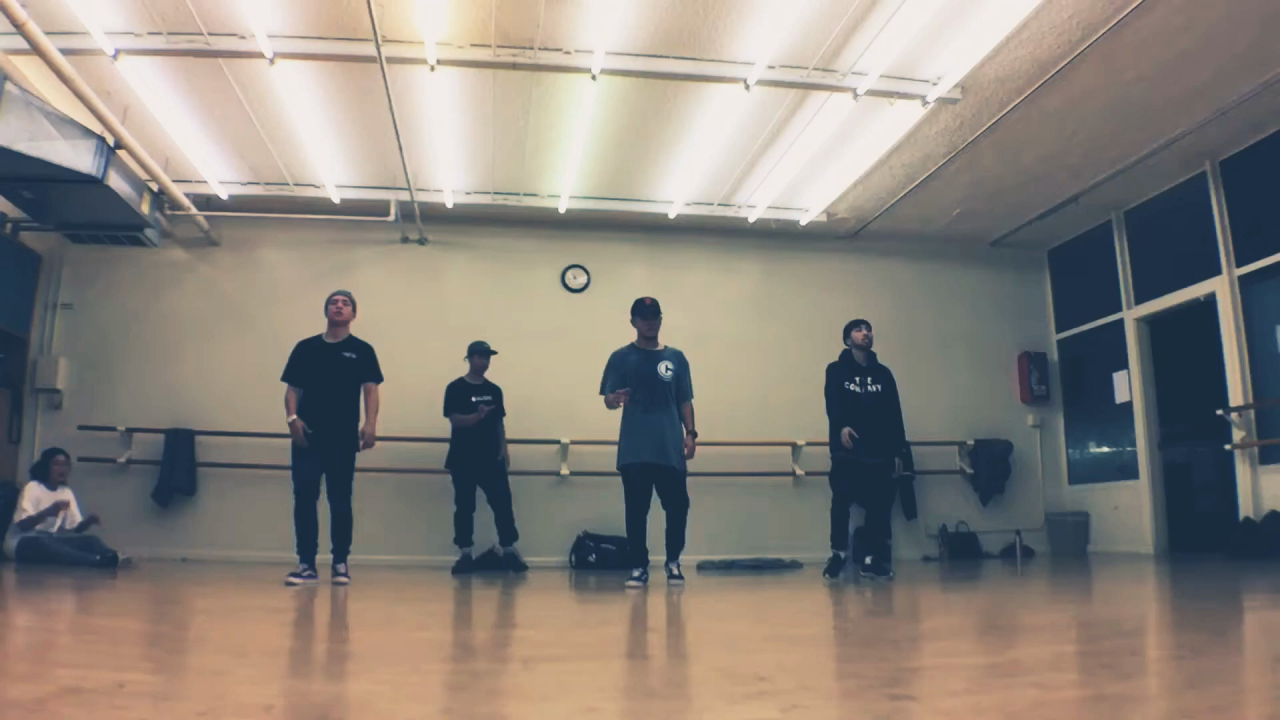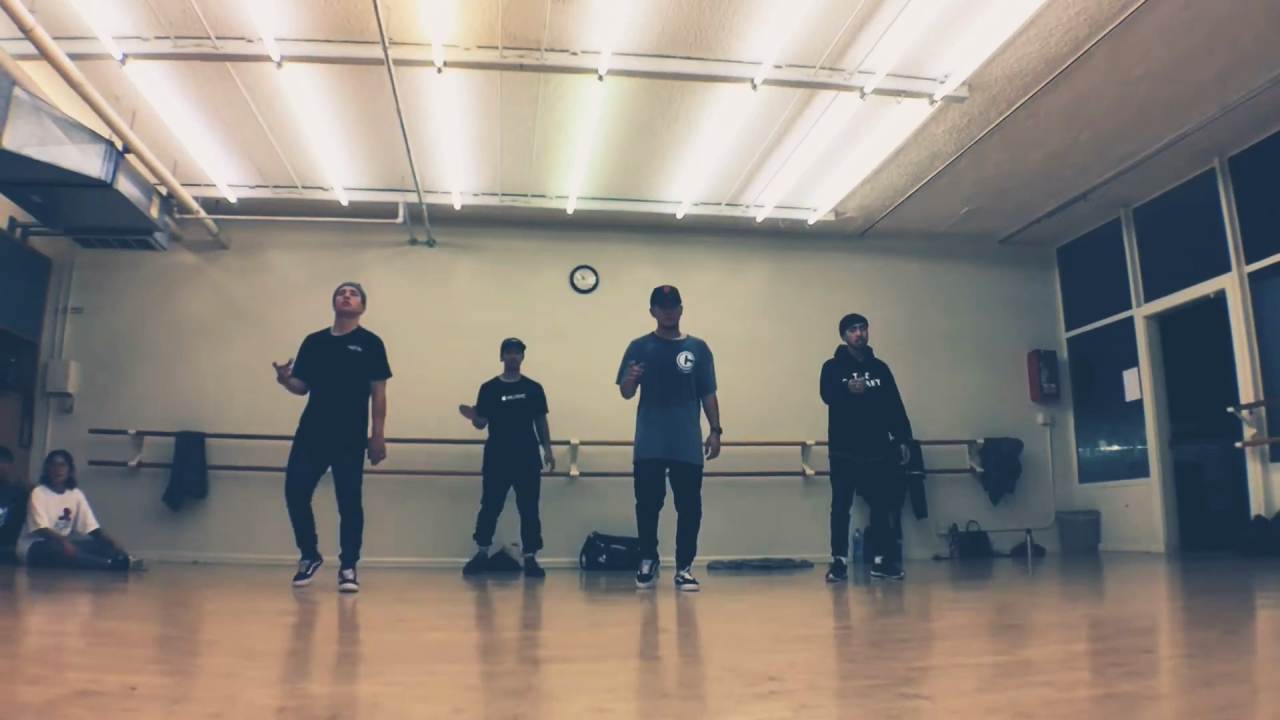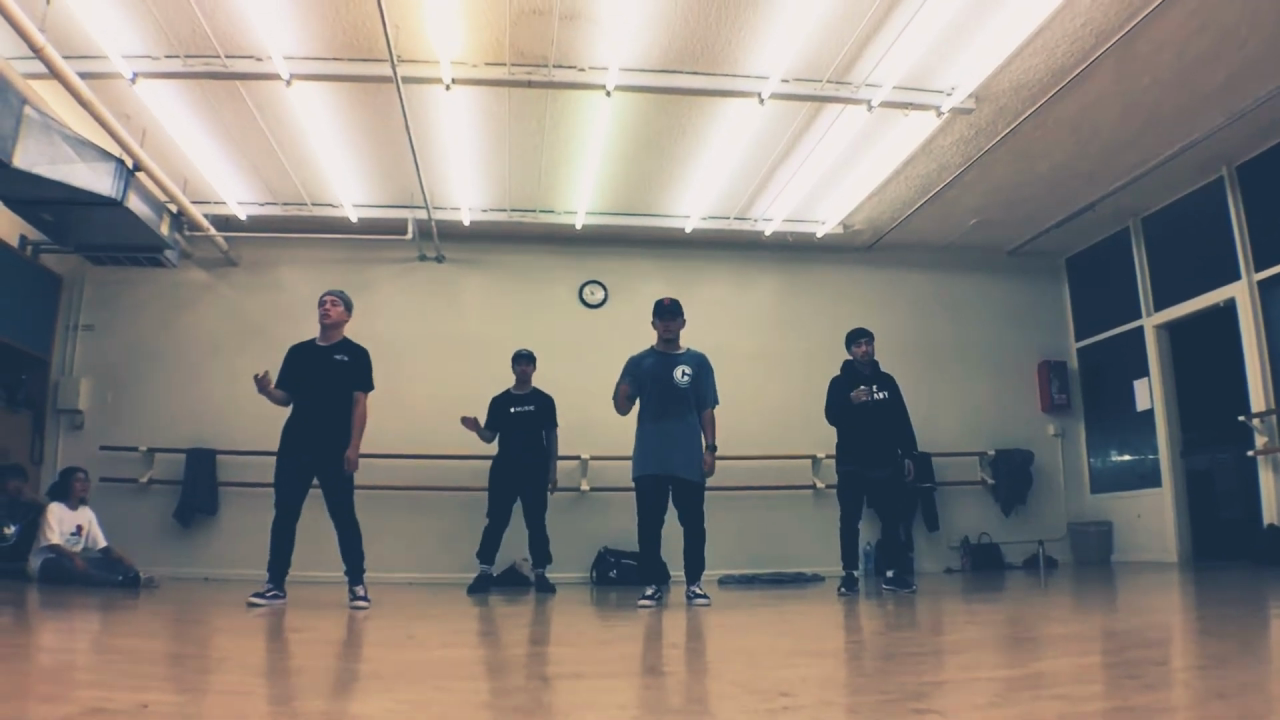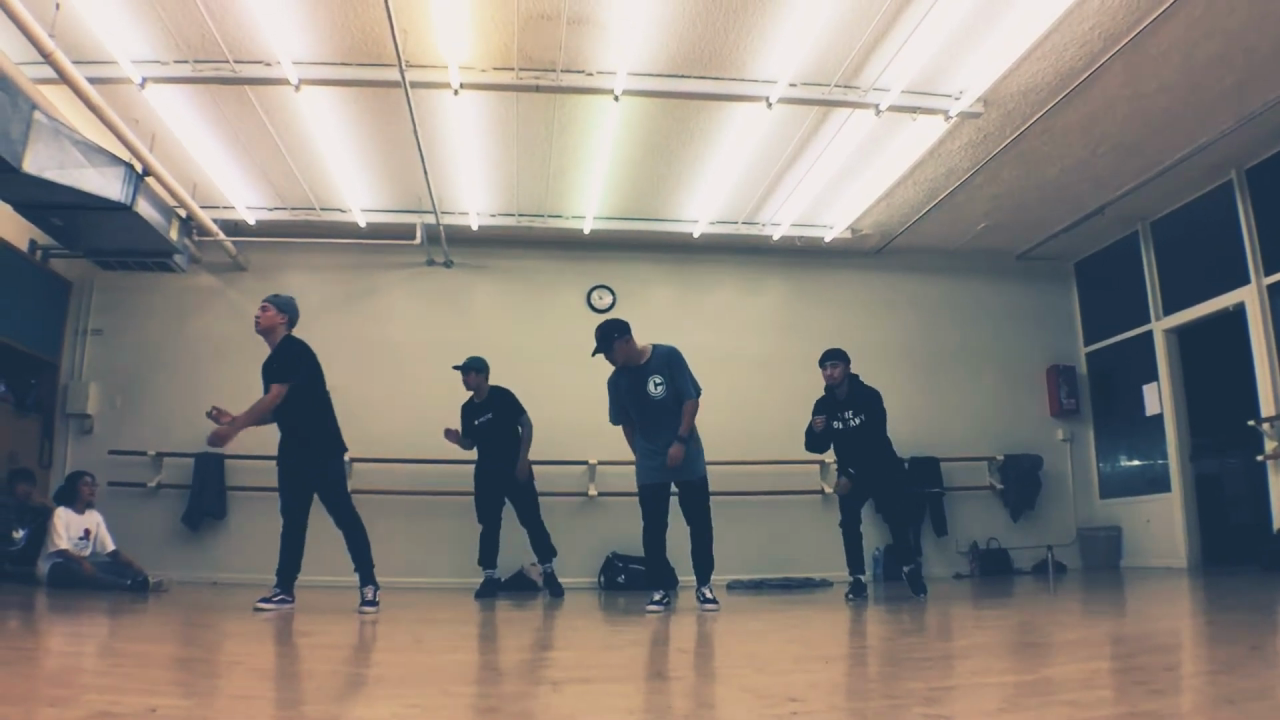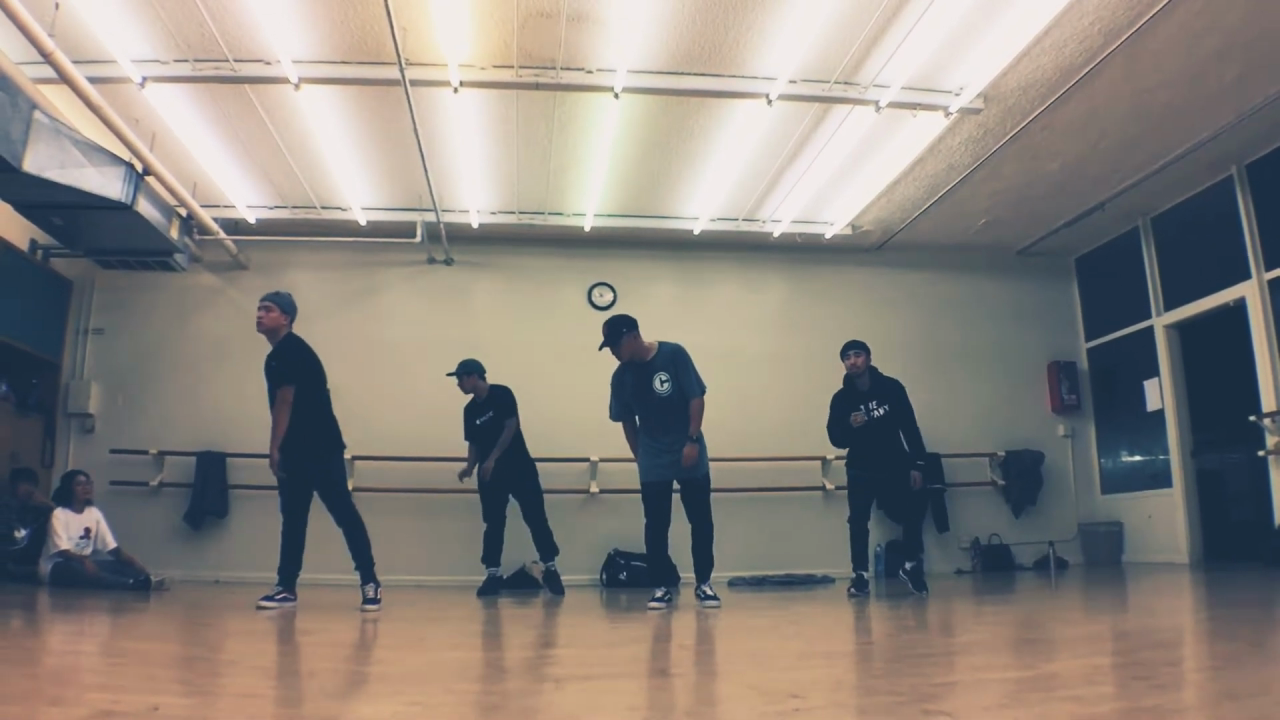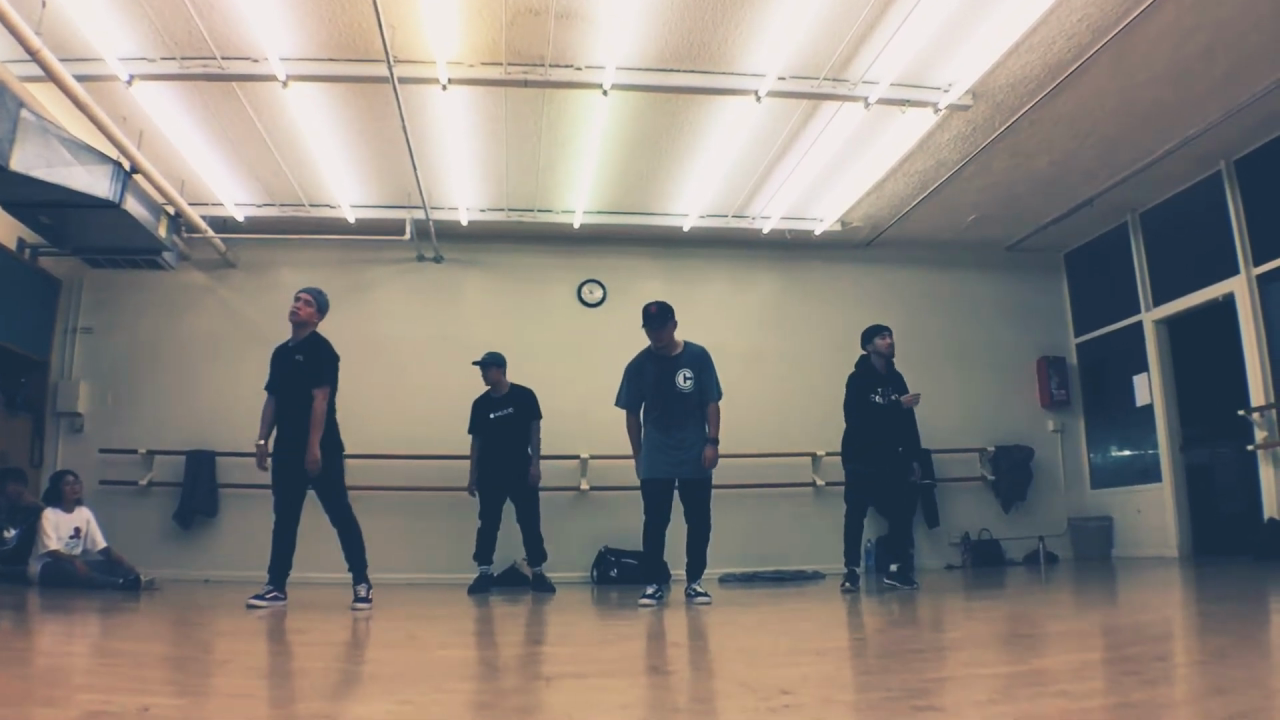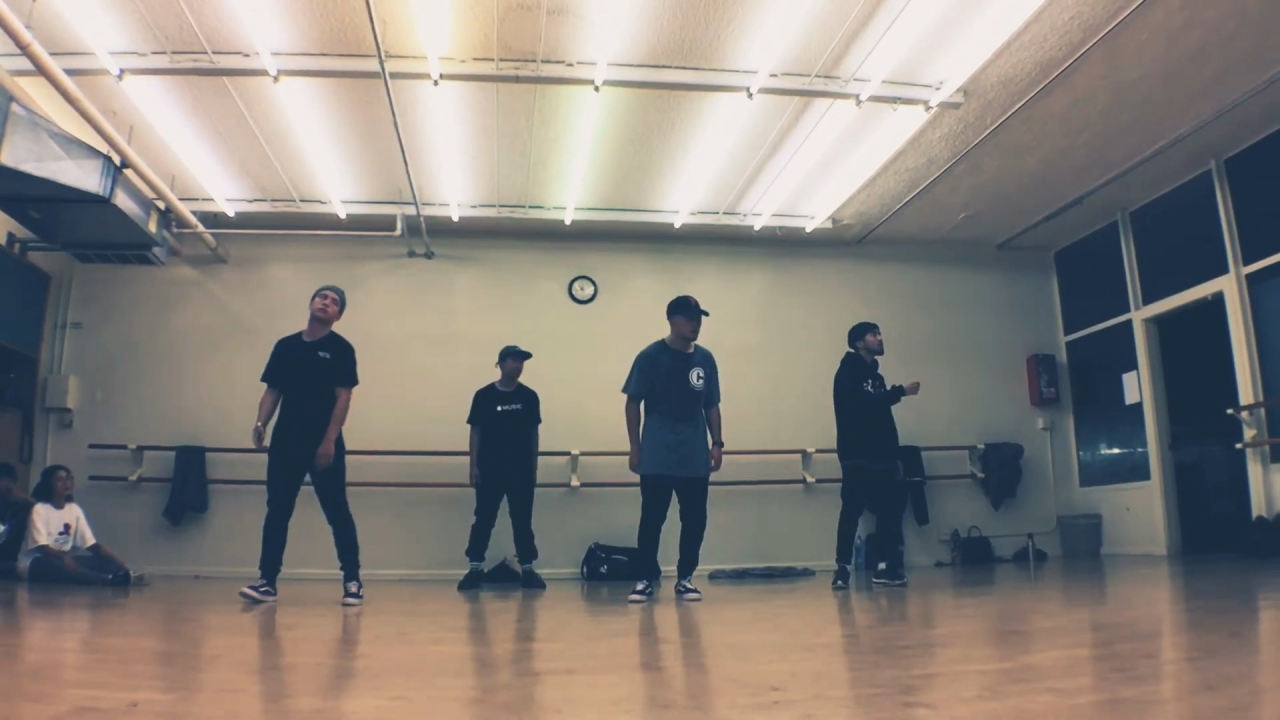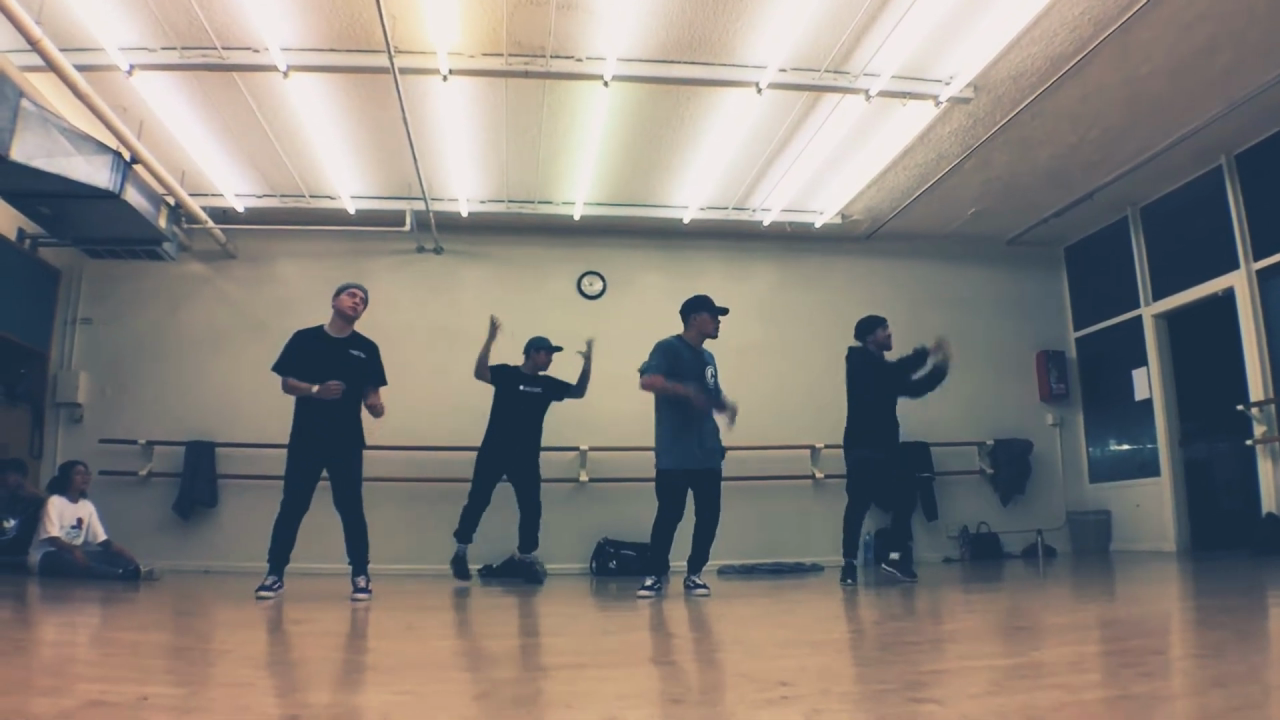
dt=0.7s
person 1, frame 1
left shoulder: (362, 351)
right shoulder: (305, 348)
left elbow: (371, 391)
right elbow: (292, 389)
left wrist: (370, 424)
right wrist: (292, 417)
left hip: (342, 439)
right hip: (307, 437)
left knee: (340, 501)
right knee: (304, 498)
left ankle: (340, 562)
right ankle: (306, 564)
person 1, frame 2
left shoulder: (370, 343)
right shoulder: (313, 342)
left elbow: (378, 392)
right elbow: (302, 387)
left wrist: (378, 435)
right wrist: (285, 379)
left hip: (350, 437)
right hip: (311, 432)
left knee: (349, 501)
right knee: (296, 492)
left ankle: (348, 568)
right ankle: (310, 556)
person 1, frame 3
left shoulder: (355, 354)
right shoulder: (297, 352)
left elbow: (360, 405)
right elbow: (287, 398)
left wrist: (353, 448)
right wrist: (267, 391)
left hip: (333, 450)
right hip: (294, 446)
left knee: (343, 516)
right knee: (285, 514)
left ankle: (357, 584)
right ankle: (275, 584)
person 1, frame 4
left shoulder: (295, 350)
right shoulder: (272, 361)
left elbow: (274, 399)
right elbow: (271, 411)
left wrist: (233, 429)
right wrist: (233, 419)
left hip: (322, 449)
right hip: (292, 451)
left knee: (344, 515)
right knee: (292, 520)
left ankle: (369, 586)
right ankle: (284, 589)
person 1, frame 5
left shoulder: (293, 350)
right shoulder: (276, 356)
left elbow: (284, 403)
left wrist: (274, 449)
right wrist: (280, 451)
left hip: (321, 447)
right hip: (294, 450)
left knee: (344, 513)
right knee: (292, 519)
left ankle: (370, 583)
right ankle: (286, 587)
person 1, frame 6
left shoulder: (321, 349)
right shoulder: (280, 352)
left elbow: (321, 399)
right elbow: (272, 400)
left wrist: (315, 446)
right wrist: (262, 441)
left hip: (321, 449)
right hip: (287, 449)
left knee: (340, 514)
right knee: (284, 518)
left ankle: (362, 583)
right ankle: (276, 586)
person 1, frame 7
left shoulder: (341, 349)
right shoulder: (284, 346)
left elbow: (343, 399)
right elbow: (272, 390)
left wrist: (329, 440)
right wrist: (260, 422)
left hip: (324, 445)
right hip: (285, 443)
left knee: (338, 513)
right knee: (277, 511)
left ankle: (352, 581)
right ankle: (267, 581)
person 1, frame 8
left shoulder: (366, 348)
right shoulder: (304, 339)
left elbow: (371, 393)
right elbow: (287, 382)
left wrist: (375, 405)
right wrist: (316, 390)
left hip: (347, 441)
right hip: (306, 438)
left knee: (351, 508)
right knee: (292, 506)
left ankle: (360, 575)
right ankle: (274, 574)
person 2, frame 1
left shoulder: (676, 358)
right shoulder: (621, 358)
left elbow: (685, 401)
right elbow: (608, 401)
left wrist: (690, 433)
right wrist: (615, 399)
left hip: (670, 448)
right hip: (634, 449)
left knee: (677, 505)
right knee: (636, 508)
left ankle: (673, 560)
right ankle: (639, 566)
person 2, frame 2
left shoulder: (698, 348)
right shoulder: (640, 347)
left elbow: (708, 393)
right elbow: (626, 393)
left wrist: (715, 430)
right wrist: (630, 379)
left hip: (687, 444)
right hip: (649, 442)
left knee: (690, 507)
right knee: (648, 503)
left ankle: (684, 568)
right ankle: (648, 559)
person 2, frame 3
left shoulder: (697, 362)
right shoulder: (638, 363)
left elbow: (707, 410)
right elbow: (625, 407)
left wrist: (710, 448)
right wrist: (620, 399)
left hip: (688, 459)
right hip: (648, 460)
left knee: (693, 522)
right knee: (649, 524)
left ankle: (694, 583)
right ankle: (652, 584)
person 2, frame 4
left shoulder: (668, 357)
right shoulder: (616, 380)
left elbow: (691, 400)
left wrist: (680, 441)
right wrist: (641, 456)
left hip: (686, 456)
right hip: (650, 463)
left knee: (700, 522)
right knee: (653, 528)
left ankle: (704, 585)
right ankle: (660, 589)
person 2, frame 5
left shoulder: (674, 355)
right shoulder: (621, 377)
left elbow: (696, 398)
right elbow: (627, 422)
left wrist: (692, 441)
right wrist: (640, 457)
left hip: (689, 454)
right hip: (653, 460)
left knee: (701, 520)
right knee: (656, 525)
left ankle: (703, 582)
right ankle: (662, 586)
person 2, frame 6
left shoulder: (698, 356)
right shoulder: (638, 366)
left elbow: (712, 403)
right elbow: (632, 414)
left wrist: (712, 442)
right wrist: (638, 455)
left hip: (695, 457)
right hip: (656, 460)
left knee: (699, 521)
right knee: (655, 522)
left ankle: (694, 581)
right ankle: (654, 583)
person 2, frame 7
left shoulder: (705, 359)
right shoulder: (650, 356)
left elbow: (712, 406)
right elbow: (632, 403)
left wrist: (717, 443)
right wrist: (635, 447)
left hip: (695, 457)
right hip: (657, 457)
left knee: (695, 519)
right knee: (652, 518)
left ankle: (685, 578)
right ankle: (646, 578)
person 2, frame 8
left shoulder: (707, 357)
right shoulder: (669, 348)
right elbow: (647, 380)
left wrist: (724, 405)
right wrist: (684, 390)
left hip: (707, 451)
right hip: (675, 452)
left knee: (709, 514)
right knee: (669, 513)
left ankle: (694, 573)
right ankle: (655, 574)
person 3, frame 1
left shoulder: (883, 373)
right shoulder: (837, 369)
left elbow: (894, 414)
right elbow: (832, 404)
left wrist: (899, 452)
right wrist: (841, 427)
left hip: (878, 453)
right hip: (846, 452)
left knee: (879, 507)
right knee: (841, 503)
left ankle: (871, 560)
right ankle: (839, 554)
person 3, frame 2
left shoulder: (880, 368)
right shoulder: (833, 367)
left elbow: (895, 406)
right elbow: (827, 395)
left wrist: (902, 439)
right wrist: (847, 389)
left hip: (877, 450)
right hip: (843, 451)
left knee: (882, 505)
right knee: (841, 506)
left ankle: (880, 559)
right ankle: (839, 560)
person 3, frame 3
left shoulder: (887, 381)
right shoulder: (840, 383)
left elbow: (901, 421)
right elbow: (833, 418)
left wrist: (907, 455)
right wrist: (850, 402)
left hip: (886, 464)
right hip: (851, 465)
left knee: (893, 517)
right knee: (849, 519)
left ankle: (893, 574)
right ankle: (850, 574)
person 3, frame 4
left shoulder: (869, 397)
right shoulder: (823, 405)
left elbow: (876, 440)
right elbow: (817, 447)
left wrist: (852, 475)
right wrist: (815, 432)
left hip: (883, 470)
right hip: (849, 472)
left knee: (897, 520)
right knee: (849, 524)
left ankle: (911, 569)
right ankle: (858, 579)
person 3, frame 5
left shoulder: (891, 388)
right shoulder: (841, 398)
left elbow: (909, 426)
right elbow: (837, 440)
left wrist: (916, 463)
right wrist: (849, 426)
left hip: (895, 465)
right hip: (861, 470)
left knee: (914, 510)
right knee: (858, 520)
left ankle: (913, 567)
right ankle: (860, 575)
person 3, frame 6
left shoulder: (896, 378)
right shoulder: (858, 379)
left elbow: (907, 420)
right elbow: (860, 417)
left wrist: (913, 456)
right wrist: (897, 405)
left hip: (890, 460)
right hip: (860, 460)
left knee: (902, 511)
right knee: (855, 514)
left ankle: (896, 569)
right ankle: (852, 571)
person 3, frame 7
left shoulder: (876, 376)
right shoulder: (848, 372)
right elbow: (864, 405)
left wrist: (894, 455)
right wrist: (901, 392)
left hip: (881, 456)
right hip: (857, 456)
left knee: (891, 510)
right knee: (851, 511)
left ankle: (885, 566)
right ankle: (843, 568)
person 3, frame 8
left shoulder: (886, 371)
right shoulder: (861, 364)
left elbow: (912, 389)
right elbow: (893, 375)
left wrist: (940, 367)
right wrist: (925, 353)
left hip: (884, 449)
right hip: (862, 449)
left knee: (904, 501)
right knee: (858, 505)
left ankle: (896, 557)
right ankle: (849, 564)
person 4, frame 1
left shoulder: (495, 390)
right shoulder: (455, 388)
right elbow: (455, 421)
left wrist: (504, 448)
right wrist: (478, 416)
left hip: (491, 457)
right hip: (463, 457)
left knee: (503, 501)
right knee: (464, 507)
left ankle: (509, 551)
right ankle: (466, 555)
person 4, frame 2
left shoulder: (534, 388)
right shoulder: (489, 388)
left elbow: (541, 421)
right elbow: (481, 423)
left wrist: (547, 449)
right wrist: (472, 417)
left hip: (527, 457)
right hip: (497, 457)
left knee: (529, 508)
right knee: (490, 506)
left ankle: (530, 557)
right ankle: (482, 553)
person 4, frame 3
left shoulder: (544, 400)
right shoulder: (499, 401)
left elbow: (551, 436)
right elbow: (490, 437)
left wrist: (553, 469)
right wrist: (477, 429)
left hip: (535, 470)
right hip: (504, 469)
left knee: (536, 523)
right knee: (496, 520)
left ankle: (540, 573)
right ankle: (484, 572)
person 4, frame 4
left shoulder: (503, 396)
right shoulder: (467, 408)
left elbow: (526, 425)
right elbow: (470, 443)
left wrist: (523, 459)
right wrist: (457, 440)
left hip: (515, 469)
right hip: (486, 473)
left knee: (532, 520)
right knee: (489, 525)
left ankle: (548, 571)
right ankle: (490, 577)
person 4, frame 5
left shoulder: (502, 394)
right shoulder: (470, 410)
left elbow: (511, 428)
right elbow: (474, 444)
left wrist: (491, 459)
right wrist: (469, 468)
left hip: (520, 466)
right hip: (490, 472)
left knee: (536, 518)
right knee: (493, 523)
left ankle: (550, 569)
right ankle: (492, 575)
person 4, frame 6
left shoulder: (524, 396)
right shoulder: (480, 404)
left elbow: (535, 430)
right elbow: (476, 441)
left wrist: (535, 464)
right wrist: (473, 475)
left hip: (522, 469)
right hip: (490, 472)
left knee: (530, 522)
right knee: (488, 523)
left ankle: (538, 572)
right ankle: (484, 573)
person 4, frame 7
left shoulder: (529, 397)
right shoulder: (483, 395)
left elbow: (533, 433)
right elbow: (475, 432)
left wrist: (534, 466)
right wrist: (473, 466)
left hip: (521, 468)
right hip: (490, 467)
left knee: (522, 520)
right knee: (484, 518)
left ankle: (527, 569)
right ankle: (475, 569)
person 4, frame 8
left shoulder: (547, 384)
right shoulder: (506, 373)
left elbow: (578, 392)
right elbow: (479, 374)
left wrist: (587, 362)
right wrist: (490, 340)
left hip: (526, 454)
right hip: (495, 450)
left knee: (531, 507)
right knee: (478, 499)
left ankle: (526, 558)
right ankle: (461, 551)
